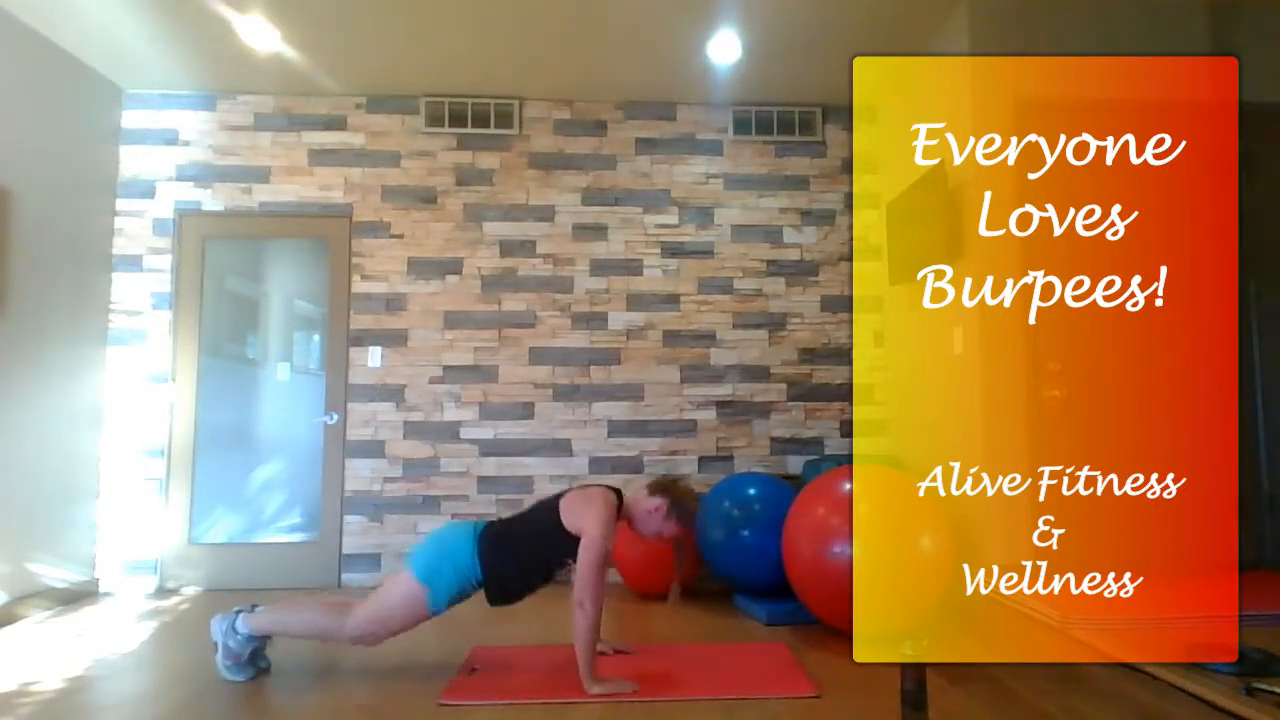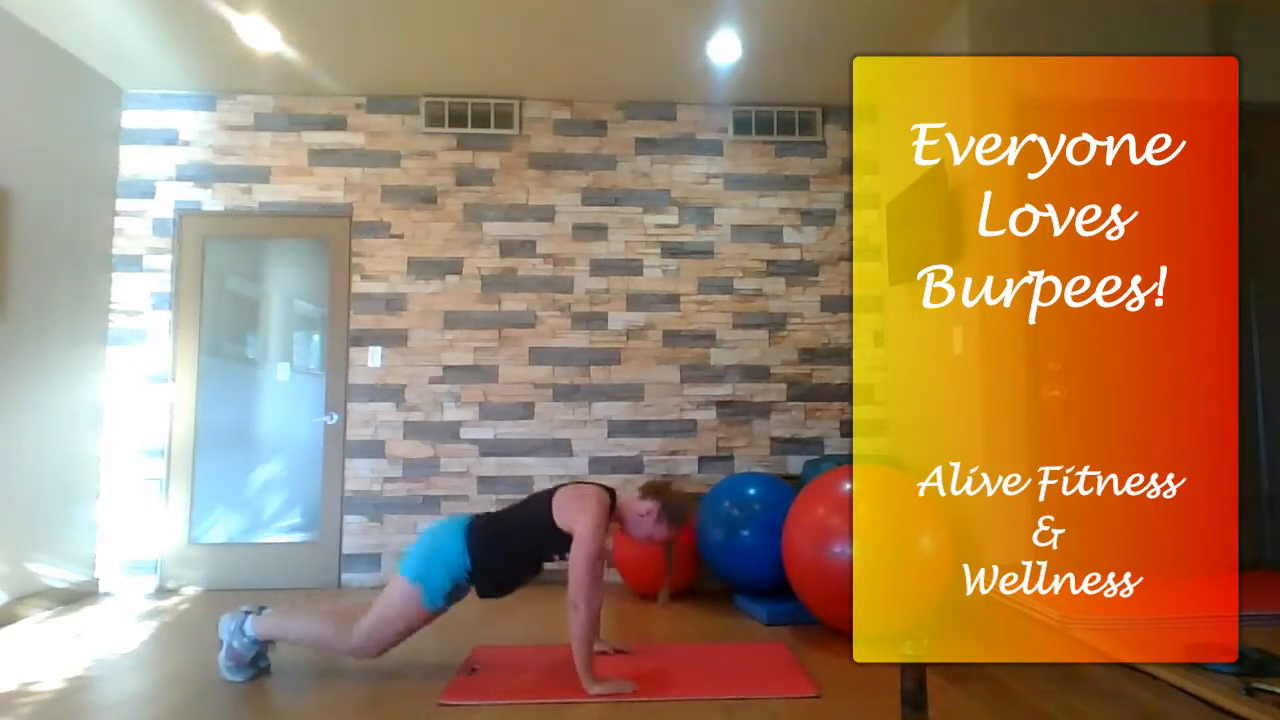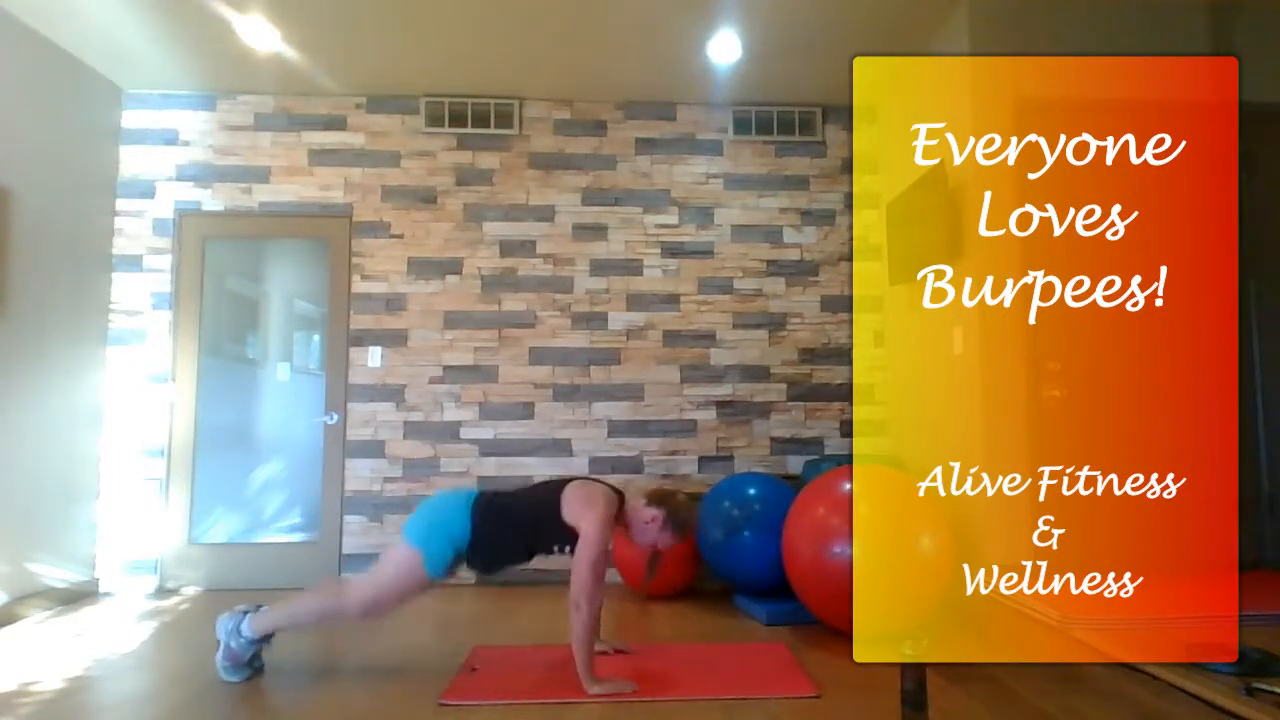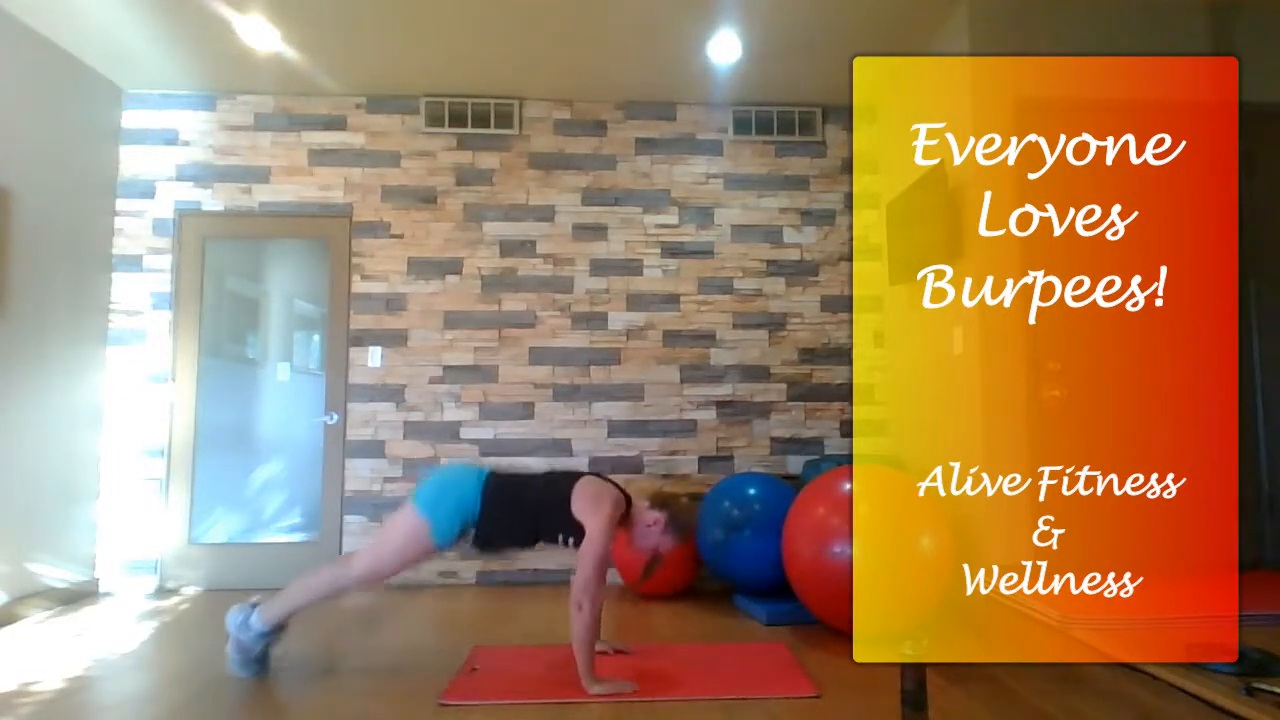
dt=0.1s
person 1, frame 1
left shoulder: (606, 503)
right shoulder: (603, 513)
left elbow: (590, 585)
right elbow: (583, 598)
left wrist: (593, 641)
right wrist: (590, 680)
left hip: (474, 550)
right hip: (465, 557)
left knee: (362, 613)
right knee: (356, 627)
left ankle: (252, 621)
right ankle: (242, 627)
person 1, frame 2
left shoulder: (601, 506)
right shoulder: (592, 511)
left elbow: (589, 584)
right elbow: (578, 600)
left wrist: (592, 641)
right wrist: (590, 679)
left hip: (461, 552)
right hip: (450, 550)
left knee: (364, 628)
right knee: (361, 642)
left ankle: (253, 624)
right ankle: (246, 632)
person 1, frame 3
left shoulder: (606, 506)
right shoulder: (601, 512)
left elbow: (591, 584)
right elbow: (582, 599)
left wrist: (593, 641)
right wrist: (590, 680)
left hip: (465, 522)
right hip: (456, 522)
left knee: (364, 595)
right knee: (357, 600)
left ankle: (255, 621)
right ankle: (245, 629)
person 1, frame 4
left shoulder: (614, 510)
right shoulder: (607, 512)
left elbow: (591, 586)
right elbow: (584, 599)
left wrist: (592, 643)
right wrist: (589, 678)
left hip: (468, 494)
right hip: (459, 494)
left knee: (363, 568)
right knee: (363, 570)
left ankle: (264, 618)
right ankle: (253, 622)
